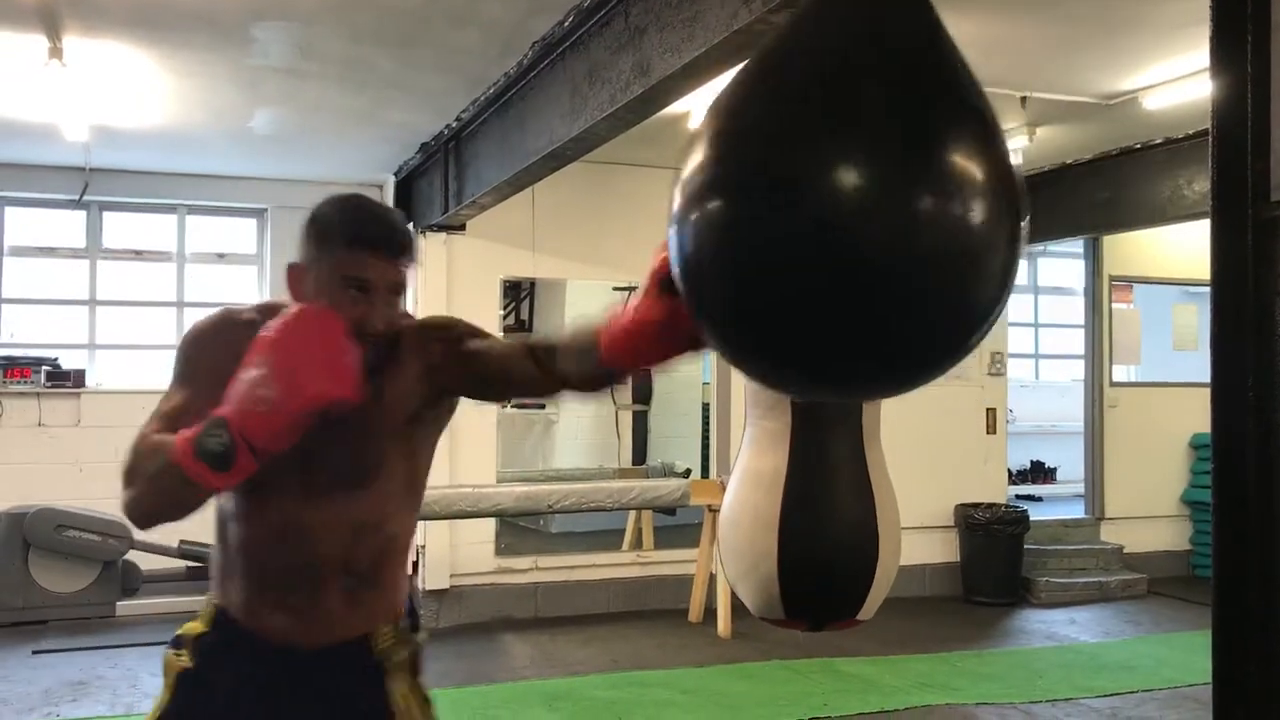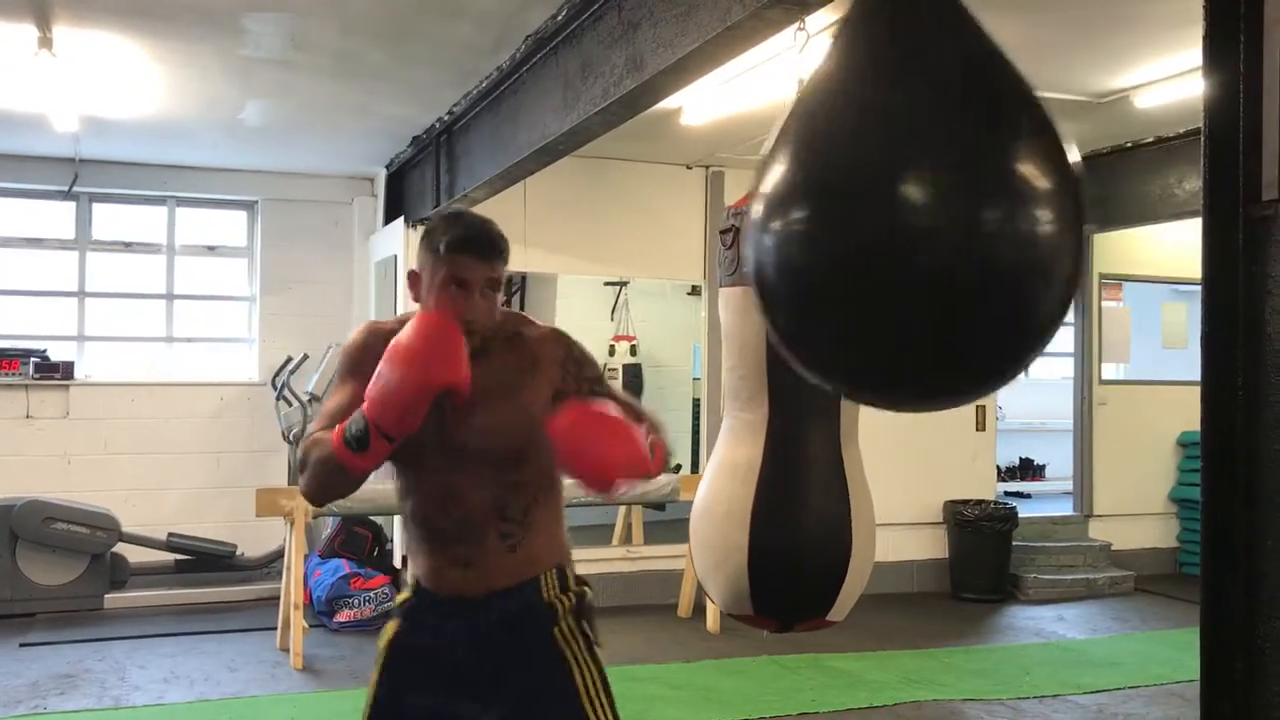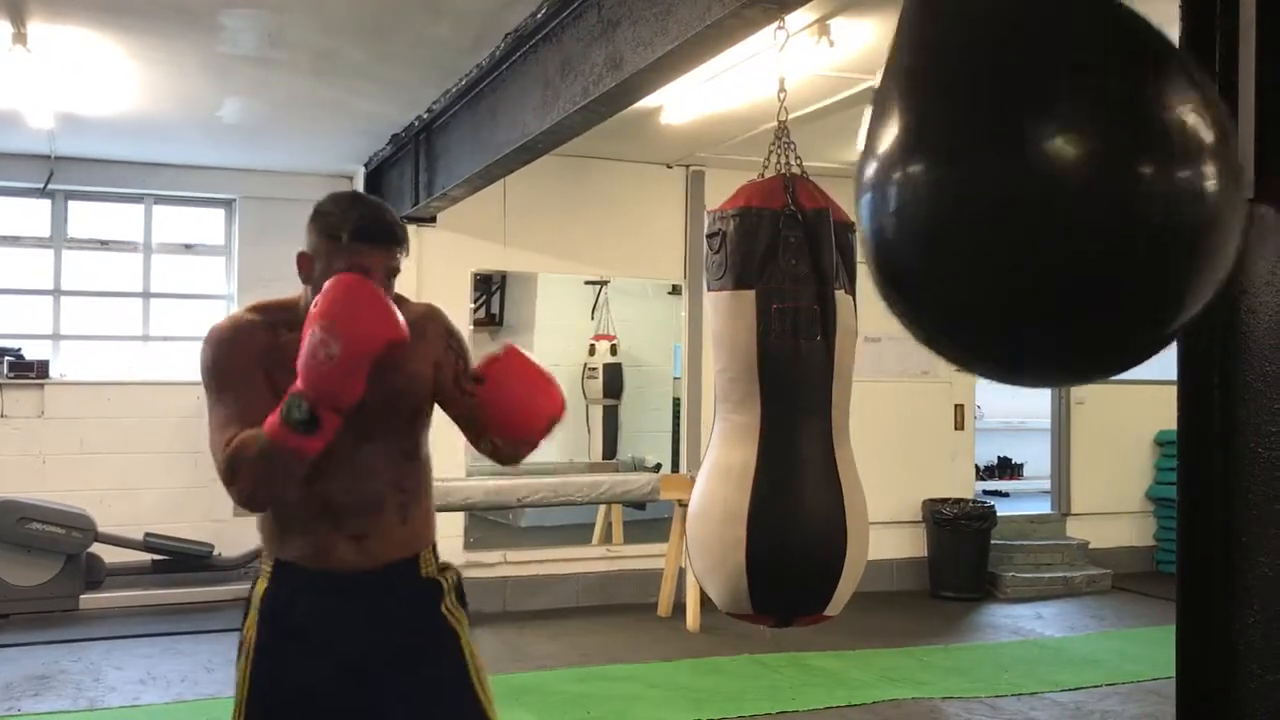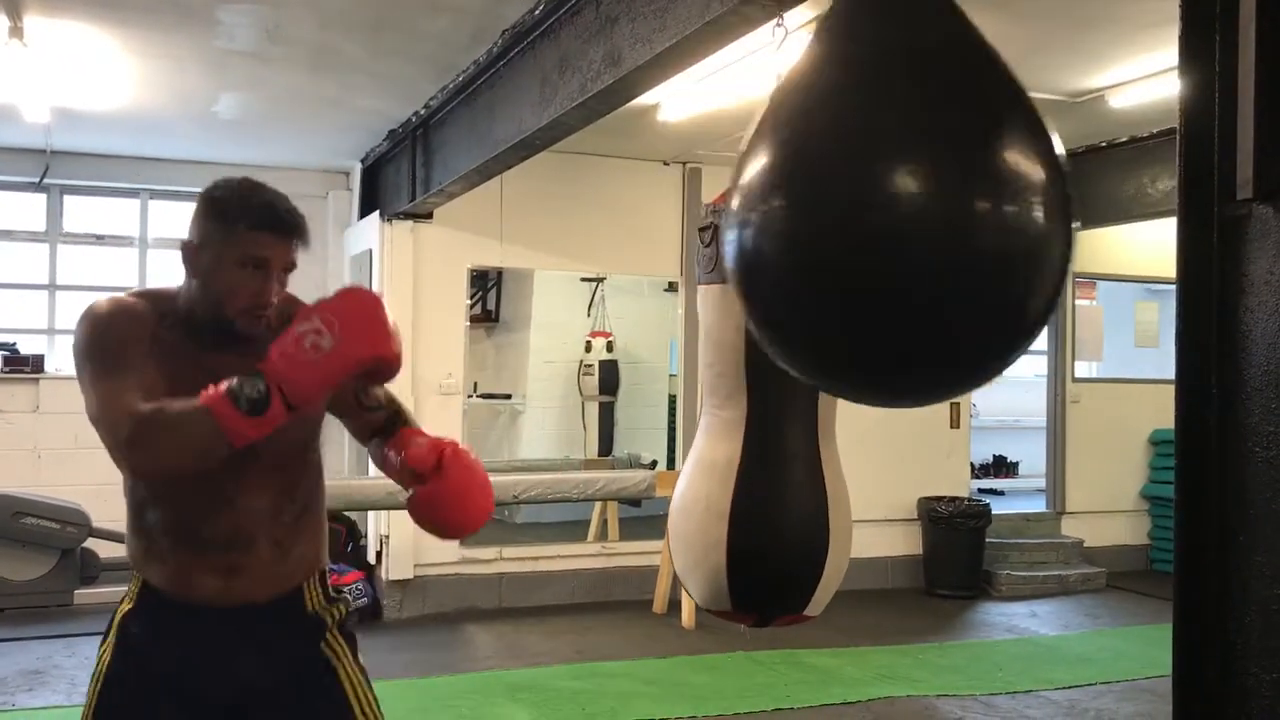
dt=1s
person 1, frame 1
left shoulder: (433, 355)
right shoulder: (226, 342)
left elbow: (563, 366)
right elbow: (147, 498)
left wrist: (662, 315)
right wrist: (236, 428)
left hip: (361, 661)
right hip: (232, 653)
person 1, frame 2
left shoulder: (544, 352)
right shoulder: (376, 351)
left elbow: (648, 440)
right elbow: (314, 481)
left wrist: (619, 440)
right wrist: (381, 413)
left hip: (532, 612)
right hip: (431, 611)
person 1, frame 3
left shoulder: (425, 332)
right shoulder: (244, 340)
left elbow: (498, 439)
right elbow: (248, 485)
left wrist: (519, 420)
right wrist: (316, 392)
left hip: (407, 594)
right hip: (296, 600)
person 1, frame 4
left shoulder: (319, 335)
right shoulder: (121, 327)
left elbow: (383, 421)
right elbow: (142, 450)
left wrist: (425, 456)
right wrist: (274, 389)
left hip: (294, 629)
right hip: (161, 629)
